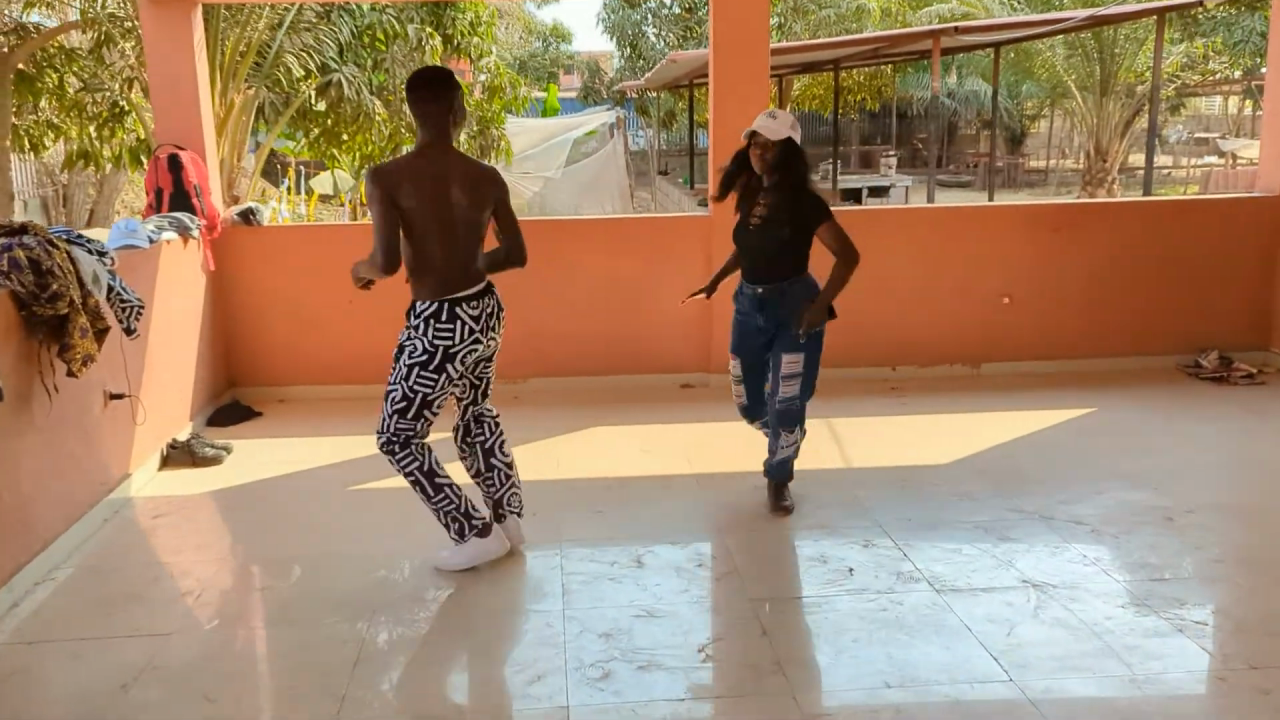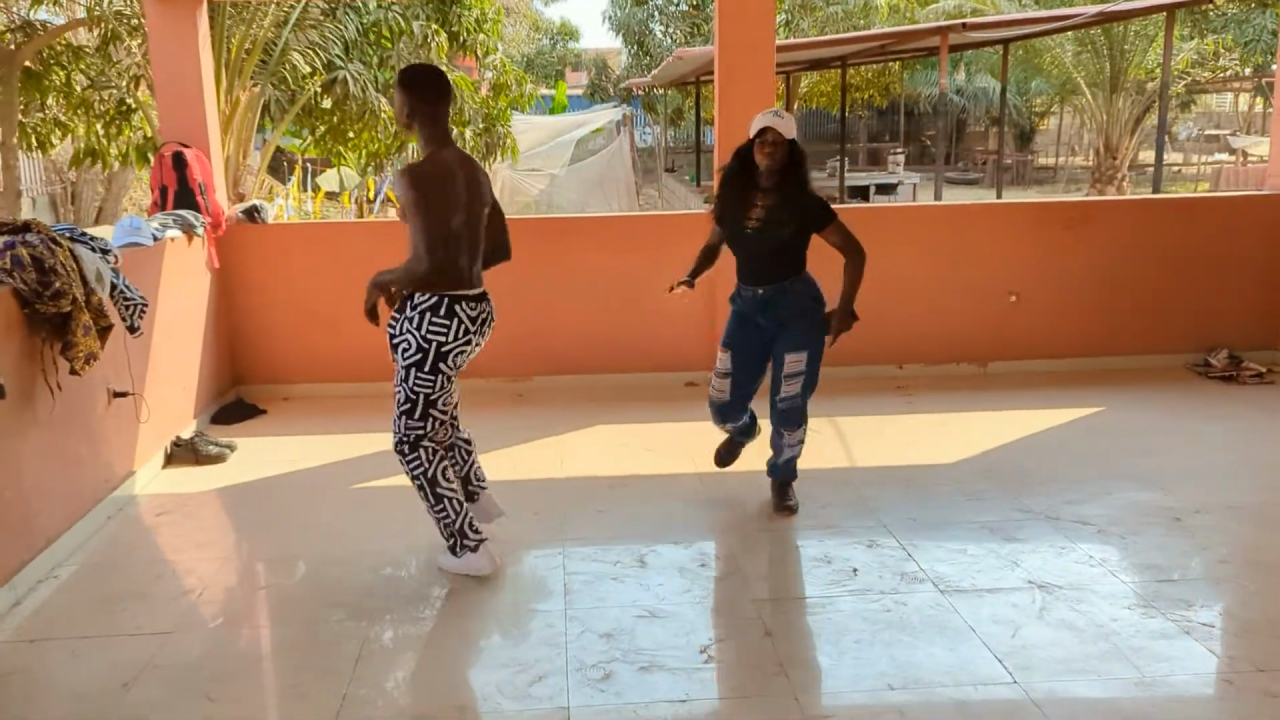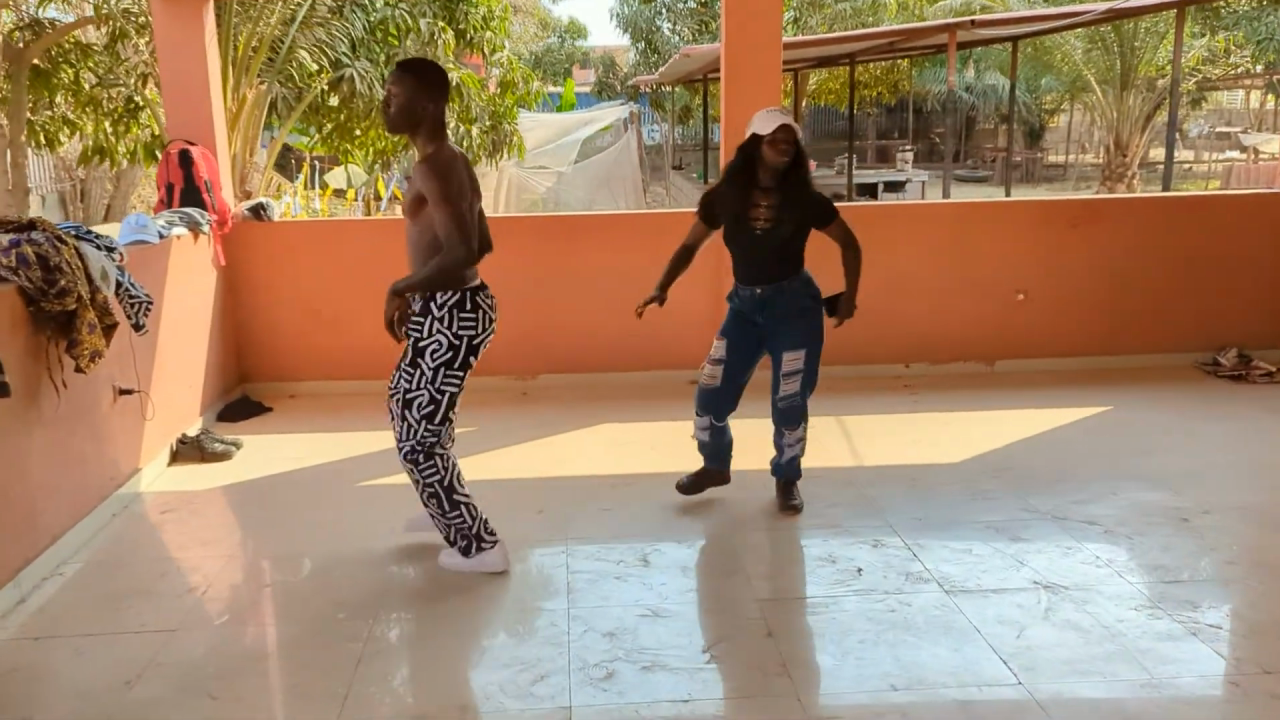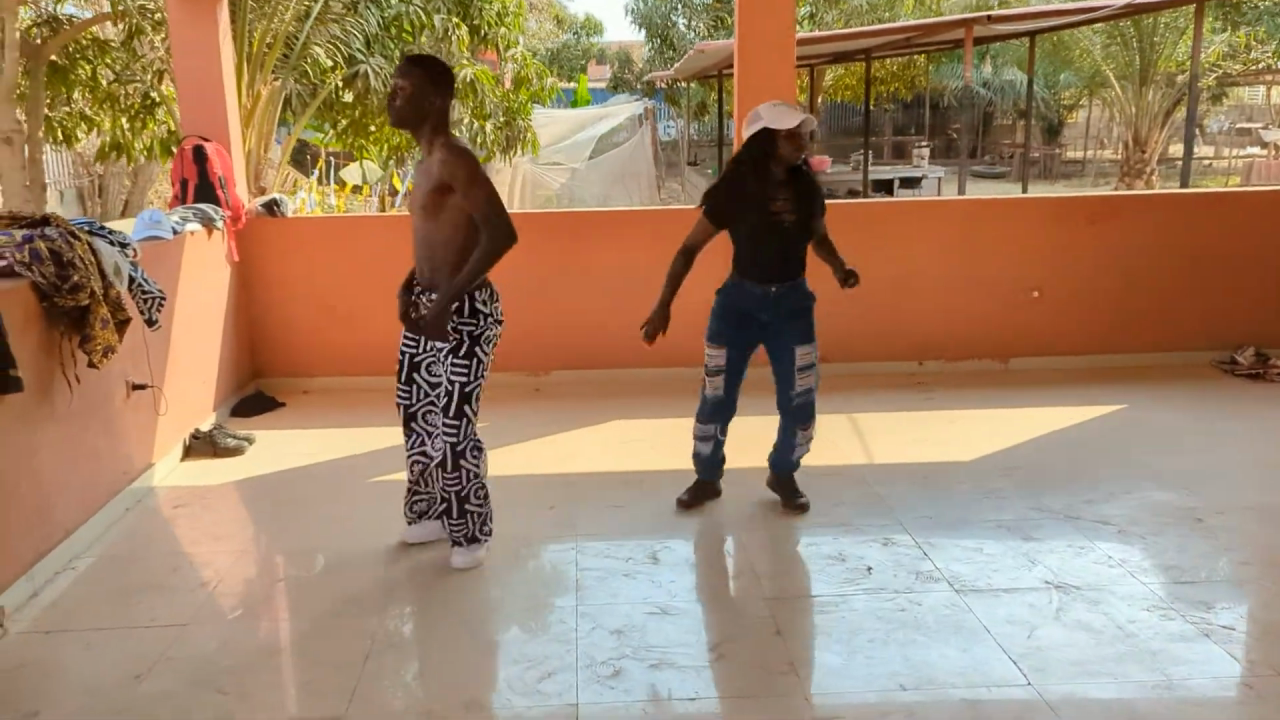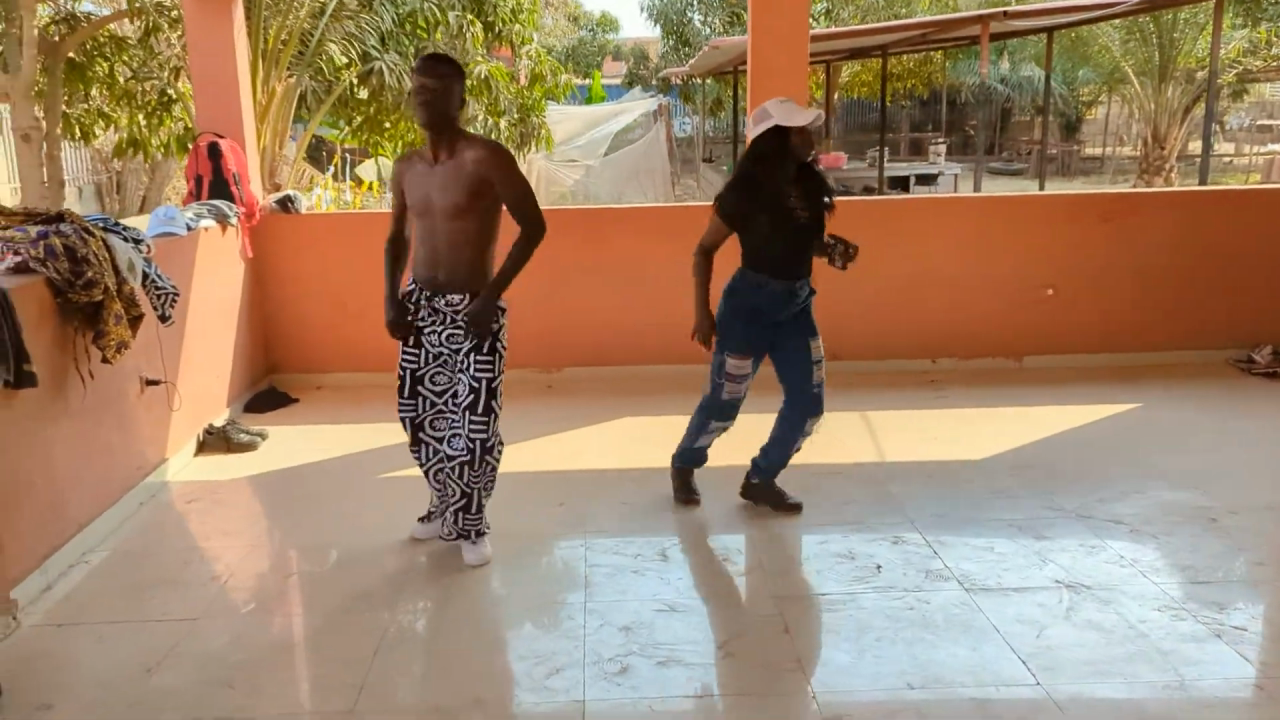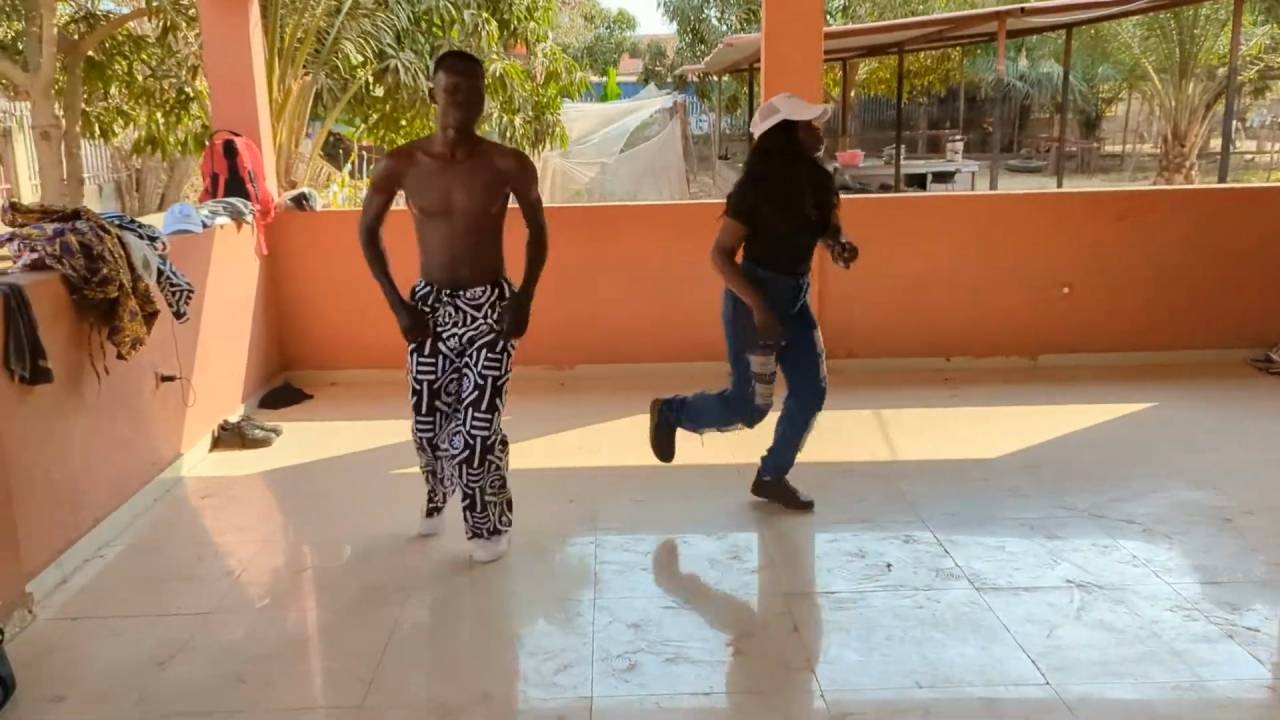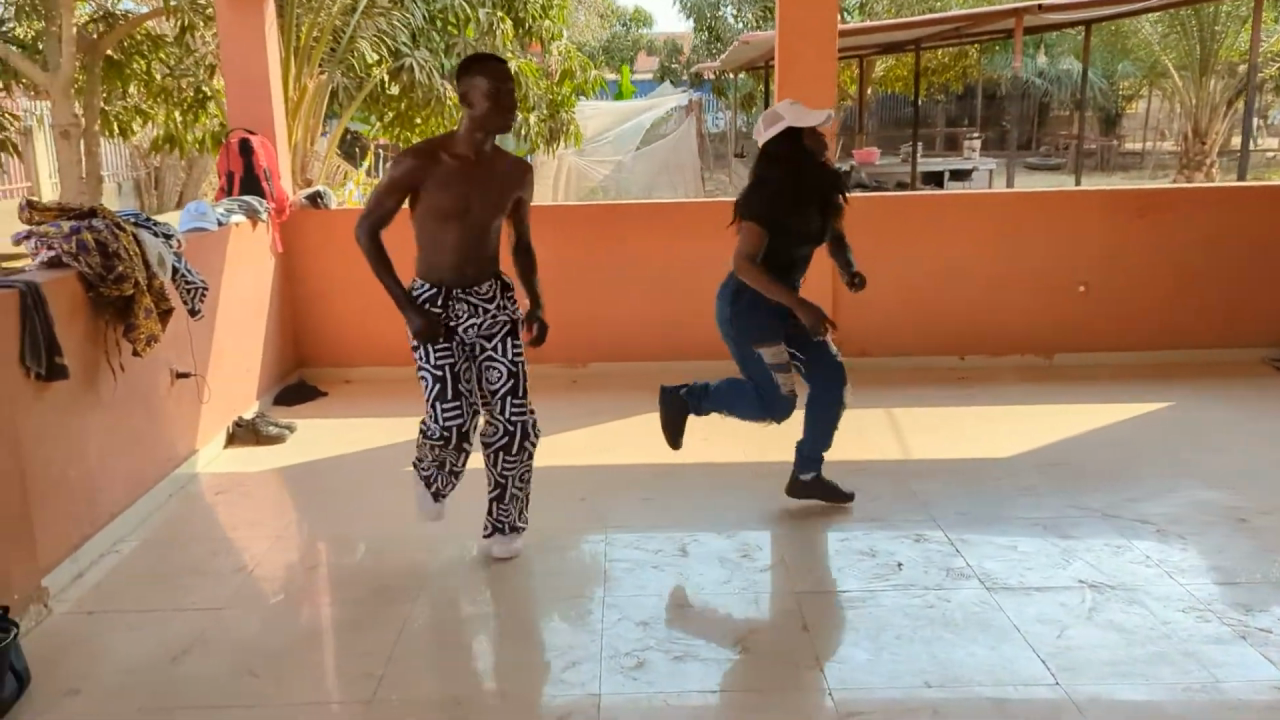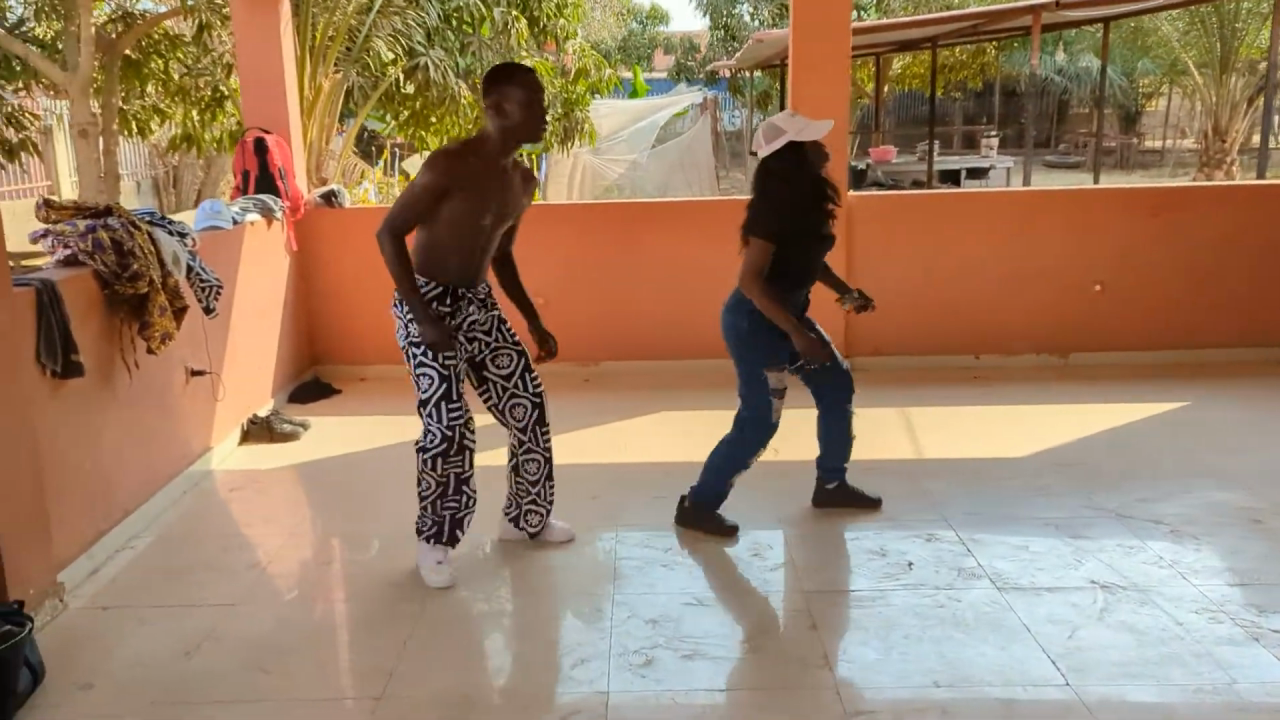
dt=0.1s
person 1, frame 1
left shoulder: (389, 177)
right shoulder: (489, 177)
left elbow: (385, 261)
right elbow: (515, 256)
left wrist: (363, 268)
left hip: (436, 322)
right hip: (484, 309)
left knee: (399, 437)
right knee: (476, 413)
left ankle: (476, 535)
right ankle: (508, 519)
person 1, frame 2
left shoulder: (416, 178)
right shoulder: (475, 172)
left elbow: (428, 265)
right elbow: (500, 251)
left wrist: (383, 281)
left hip: (430, 319)
right hip: (474, 310)
left knee: (413, 439)
right knee: (435, 406)
left ankle: (471, 547)
right ankle: (474, 495)
person 1, frame 3
left shoulder: (433, 167)
right shoulder: (447, 164)
left elbow: (466, 249)
right elbow: (472, 243)
left wrist: (404, 289)
right wrist: (409, 290)
left hip: (452, 314)
right hip: (437, 310)
left knee: (422, 433)
right knee: (411, 409)
left ankle: (479, 547)
right ankle: (449, 515)
person 1, frame 4
left shoulder: (452, 160)
right shoulder: (433, 162)
left elbow: (503, 234)
left wrist: (448, 296)
right wrist: (413, 284)
left hip: (465, 311)
right hip: (431, 307)
left knee: (450, 429)
right knee: (415, 413)
left ankle: (470, 534)
right ankle: (434, 513)
person 1, frame 5
left shoulder: (487, 157)
right shoulder: (406, 167)
left elbow: (534, 226)
left wrist: (491, 292)
right wrist: (391, 296)
left hip: (474, 311)
right hip: (420, 303)
left knee: (469, 427)
right knee: (417, 418)
left ankle: (472, 527)
right ankle: (448, 513)
person 1, frame 6
left shoulder: (510, 164)
right shoulder: (400, 163)
left elbow: (537, 233)
right elbow: (367, 232)
left wrist: (523, 300)
right wrist: (398, 304)
left hip: (489, 307)
right hip: (429, 304)
left knee: (478, 427)
right knee: (430, 423)
left ankle: (488, 525)
right ankle: (441, 499)
person 1, frame 7
left shoulder: (517, 172)
right shoulder: (418, 161)
right elbow: (365, 229)
left wrist: (536, 305)
right wrist: (409, 309)
left hip: (492, 300)
right hip: (433, 301)
left knee: (512, 419)
right knee: (449, 420)
left ankle: (504, 524)
right ankle: (433, 480)
person 1, frame 8
left shoulder: (521, 181)
right shoulder: (449, 164)
right elbow: (389, 234)
left wrist: (536, 322)
right wrist: (424, 315)
left hip: (478, 303)
right hip: (428, 304)
left knee: (527, 409)
right knee: (448, 428)
left ankle: (528, 518)
right ankle: (435, 539)
person 2, frame 1
left shoulder: (803, 201)
right shoulder: (748, 196)
left elbow: (848, 254)
left wrist: (822, 301)
right wrist: (715, 280)
left hip: (796, 308)
right hip: (750, 306)
left knee: (787, 404)
right knee: (747, 400)
left ankle: (779, 478)
right ankle: (781, 439)
person 2, frame 2
left shoulder: (804, 204)
right shoulder: (734, 198)
left elbow: (854, 253)
right elbow: (713, 244)
left wrist: (845, 307)
right wrist: (692, 275)
left hip: (796, 309)
right hip: (748, 308)
left knee: (788, 404)
right knee: (724, 401)
left ankle: (783, 479)
right ankle: (743, 430)
person 2, frame 3
left shoulder: (806, 198)
right shoulder: (727, 197)
left elbow: (849, 242)
right elbow: (689, 246)
left wrist: (849, 292)
right wrist: (661, 288)
left hip: (796, 307)
right hip: (745, 306)
left knee: (790, 404)
right knee: (712, 394)
left ankle: (788, 478)
right ankle: (715, 465)
person 2, frame 4
left shoulder: (807, 192)
right shoulder: (732, 192)
left elbow: (819, 238)
right elbow: (689, 248)
left wrist: (839, 266)
right wrist: (663, 306)
left hip: (792, 307)
right hip: (740, 306)
left knee: (799, 404)
right knee: (716, 402)
left ankle: (783, 475)
right ankle: (707, 478)
person 2, frame 5
left shoulder: (811, 186)
right shoulder: (745, 190)
right elbow: (704, 250)
left wrist: (837, 250)
right wrist: (702, 309)
left hip: (795, 306)
right hip: (749, 306)
left knee: (807, 403)
right knee: (724, 401)
left ankle: (760, 480)
right ankle: (685, 465)
person 2, frame 6
left shoulder: (815, 181)
right shoulder: (756, 188)
left elbow: (829, 228)
right elbow: (721, 254)
left wrist: (839, 247)
right wrist: (759, 306)
left hip: (793, 301)
right hip: (753, 302)
left knee: (811, 393)
right knee: (749, 407)
left ankle: (773, 476)
right ankle: (669, 411)
person 2, frame 7
left shoulder: (819, 184)
right shoulder: (767, 192)
left elbow: (835, 236)
right elbow: (745, 262)
left wrist: (848, 268)
right wrist: (800, 305)
left hip: (779, 301)
right hip: (747, 303)
left knee: (829, 378)
right knee: (776, 400)
left ankle: (807, 474)
right ankle: (683, 399)
person 2, frame 8
left shoulder: (810, 198)
right shoulder: (775, 207)
right elbow: (750, 280)
left wrist: (845, 291)
right wrist: (797, 331)
left hip: (787, 317)
right hip: (755, 323)
left knee: (838, 387)
right knee: (759, 423)
left ankle: (832, 484)
right ankle: (698, 505)
